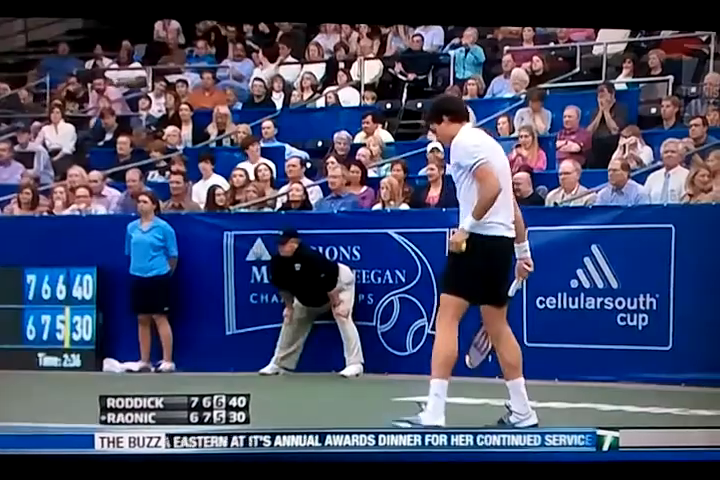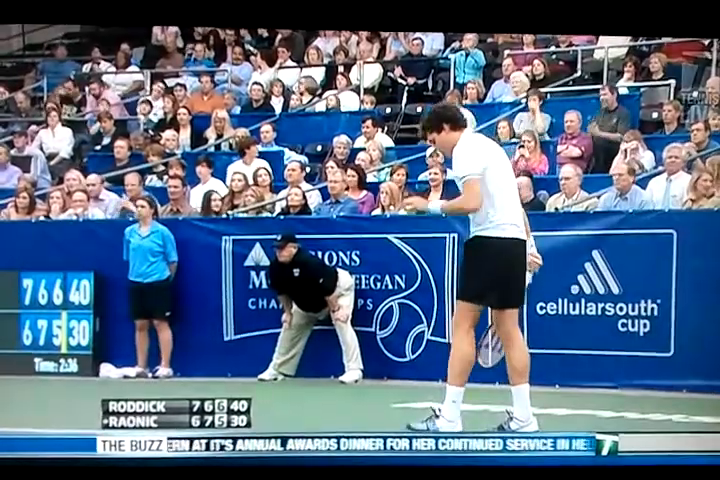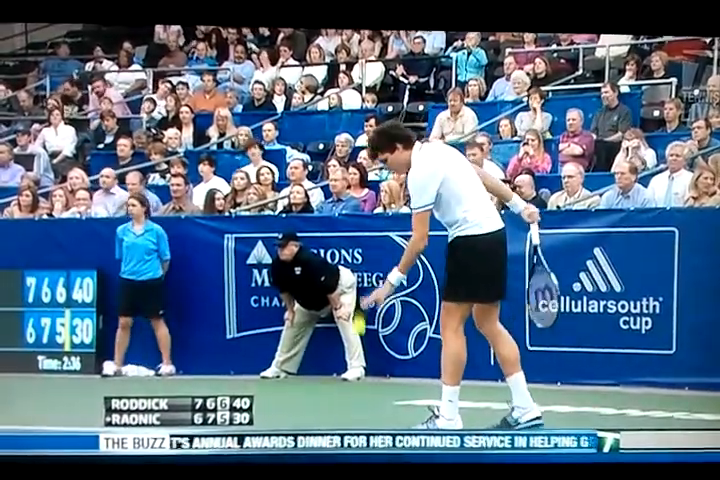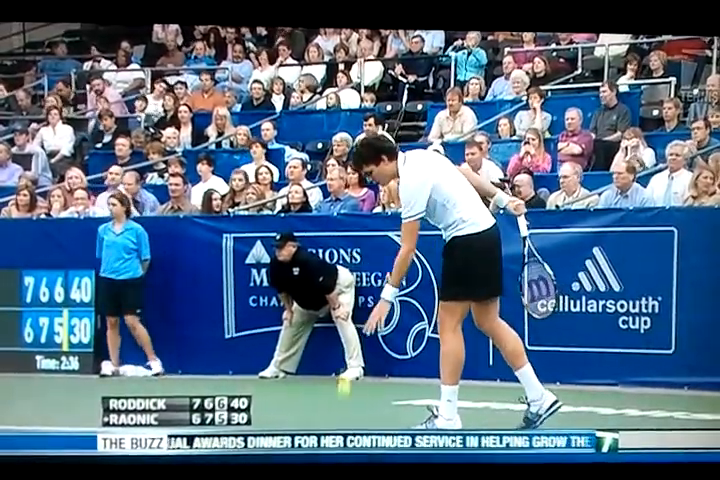
dt=0.5s
person 1, frame 1
left shoulder: (464, 142)
right shoulder: (487, 142)
left elbow: (491, 187)
right elbow: (511, 204)
left wrist: (466, 225)
right wrist: (522, 250)
left hip: (479, 241)
right hip: (501, 240)
left knee: (447, 320)
right knee: (497, 326)
left ankle: (433, 414)
right ankle: (522, 412)
person 1, frame 2
left shoulder: (465, 151)
right shoulder: (486, 145)
left elbow: (472, 203)
left wrist: (432, 205)
right wrist: (528, 244)
left hip: (489, 241)
right hip: (512, 240)
left knee: (462, 325)
right knee: (508, 330)
left ankle: (449, 418)
right ankle: (523, 419)
person 1, frame 3
left shoulder: (420, 172)
right shoulder: (438, 150)
left elbow: (419, 240)
right elbow: (485, 177)
left wrist: (392, 280)
right wrist: (519, 204)
left hip: (471, 241)
right hip: (492, 234)
left knee: (451, 326)
right knee: (488, 323)
left ankle: (448, 417)
right ankle: (524, 407)
person 1, frame 4
left shoulder: (411, 182)
right shoulder: (420, 156)
left elbow: (408, 249)
right elbow: (467, 174)
left wrist: (386, 298)
right wrist: (503, 199)
left hip: (468, 240)
right hip: (485, 232)
left knee: (448, 325)
right knee: (489, 322)
left ankle: (447, 416)
right ankle: (538, 397)
person 2, frame 1
left shoulder: (163, 227)
right shoulder: (131, 227)
left elbow: (173, 255)
right elbow: (130, 253)
left wrist: (166, 273)
right wrist: (138, 268)
left hip: (158, 278)
right hip: (137, 278)
left knee: (160, 318)
right knee: (142, 320)
left ankle: (168, 361)
right ankle: (144, 361)
person 2, frame 2
left shoulder: (162, 232)
right shoulder: (129, 232)
left elbow: (173, 260)
right elbow: (128, 258)
left wrist: (165, 277)
right wrist: (138, 273)
left hip: (159, 283)
right hip: (136, 283)
left knee: (161, 324)
right knee: (140, 326)
left ankle: (165, 366)
right ankle: (142, 367)
person 2, frame 3
left shoulder: (156, 230)
right shoulder: (121, 231)
left elbow: (165, 258)
right elbow: (120, 257)
left wrist: (157, 274)
right wrist: (130, 270)
left hip: (151, 282)
right hip: (128, 281)
left knee: (157, 322)
right knee: (124, 323)
left ankle: (167, 364)
right ankle: (117, 365)
person 2, frame 4
left shoulder: (137, 230)
right shoulder: (103, 230)
left elbow: (145, 258)
right elbow: (101, 256)
left wrist: (136, 274)
right wrist: (110, 269)
left hip: (130, 281)
right hip: (107, 280)
left knee: (132, 322)
right knee: (112, 323)
left ankle: (153, 359)
right ankle: (114, 364)
person 3, frame 1
left shoulder: (309, 257)
right shoulder: (277, 262)
left elbow: (328, 284)
right elbow: (283, 286)
left wrist: (336, 304)
right wrist: (289, 306)
right hip: (308, 297)
left knee: (343, 318)
right knee: (291, 322)
left ankle: (354, 364)
right ankle: (279, 363)
person 3, frame 2
left shoulder: (308, 262)
right shoulder: (275, 267)
left elbow: (326, 288)
right elbow: (282, 291)
left wrist: (335, 310)
right wrist: (288, 311)
right hip: (307, 303)
left knee: (342, 323)
right knee: (290, 327)
left ankle: (354, 370)
right ankle: (277, 369)
person 3, frame 3
left shoulder: (309, 260)
right shoulder: (277, 265)
left elbow: (328, 286)
right elbow: (284, 289)
left wrist: (337, 307)
right wrist: (290, 309)
right hip: (309, 300)
left knee: (344, 321)
right knee: (293, 325)
left ankle: (356, 367)
right ankle: (280, 367)
person 3, frame 4
left shoulder: (307, 260)
right shoulder: (275, 266)
left elbow: (326, 287)
right elbow: (282, 289)
left wrist: (336, 307)
right wrist: (288, 309)
right hip: (308, 299)
left knee: (343, 320)
right knee: (291, 324)
left ankle: (355, 367)
right ankle: (278, 366)
